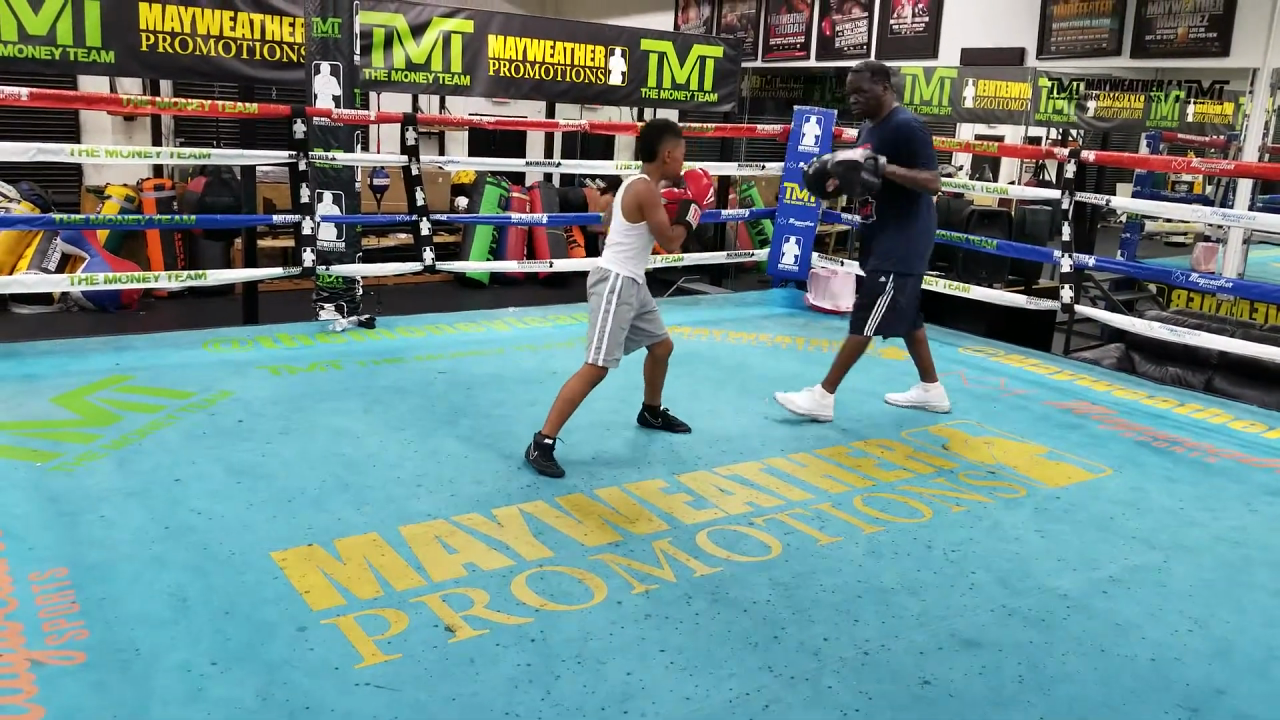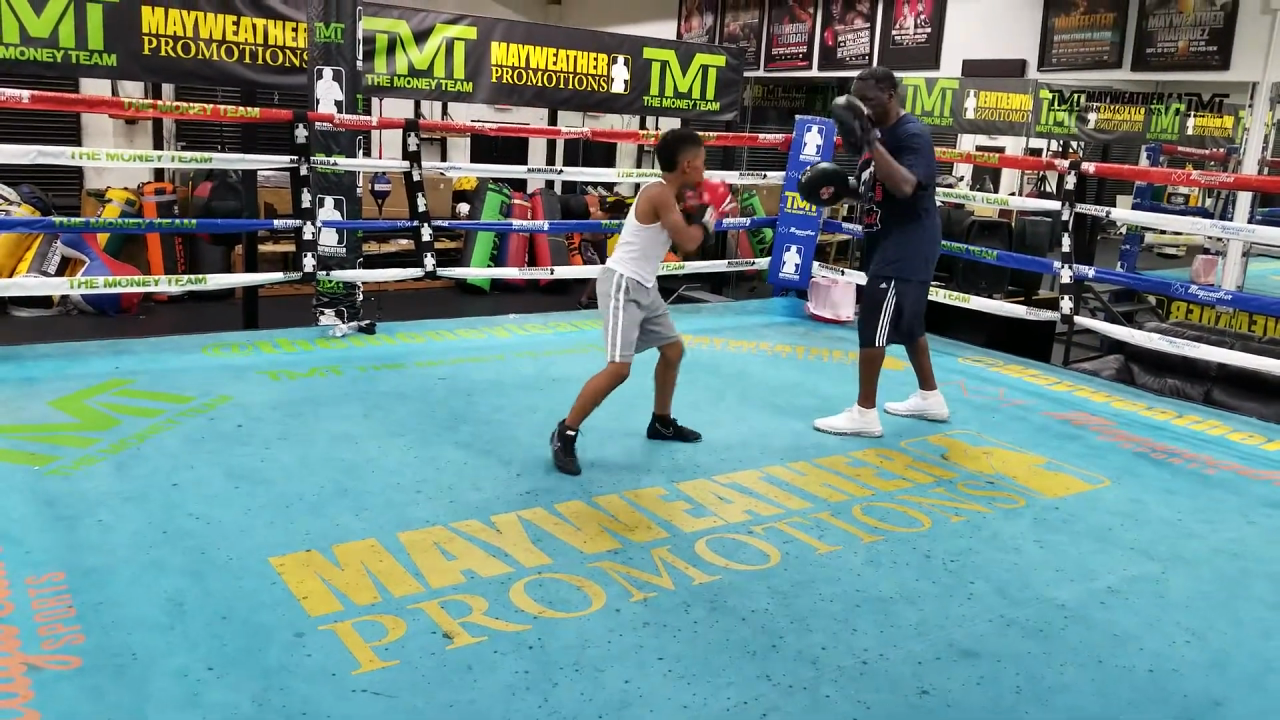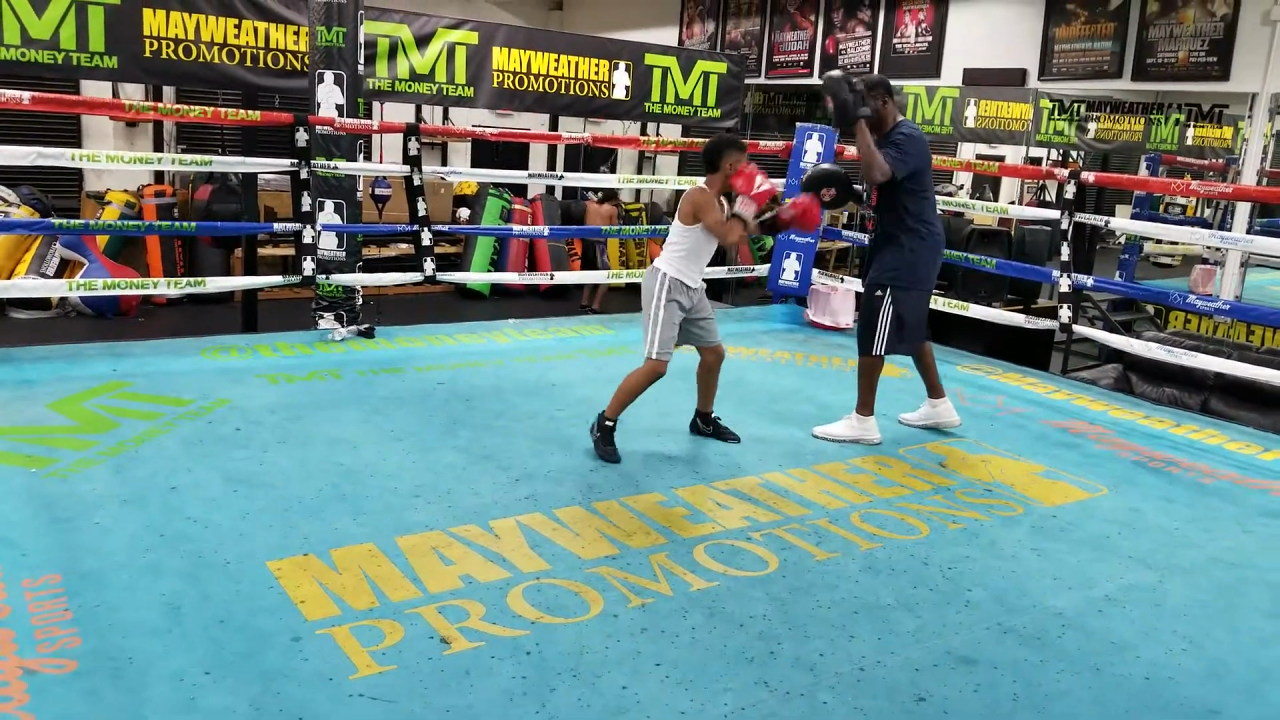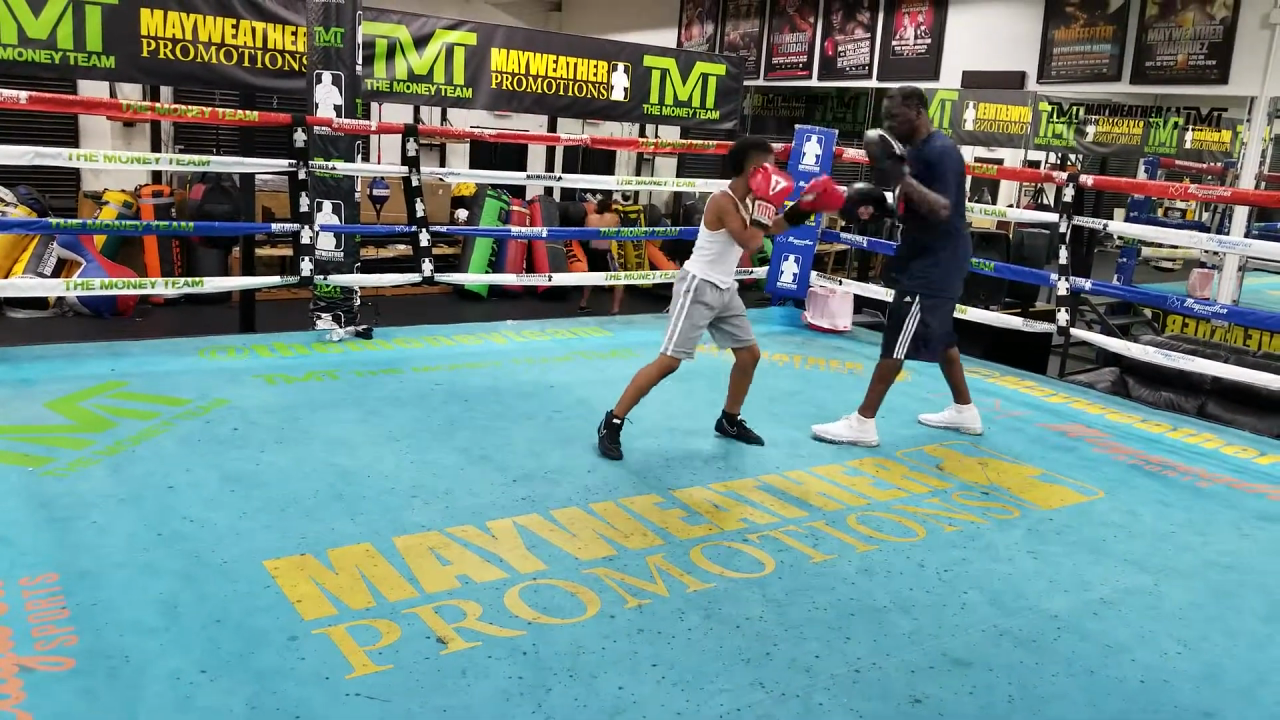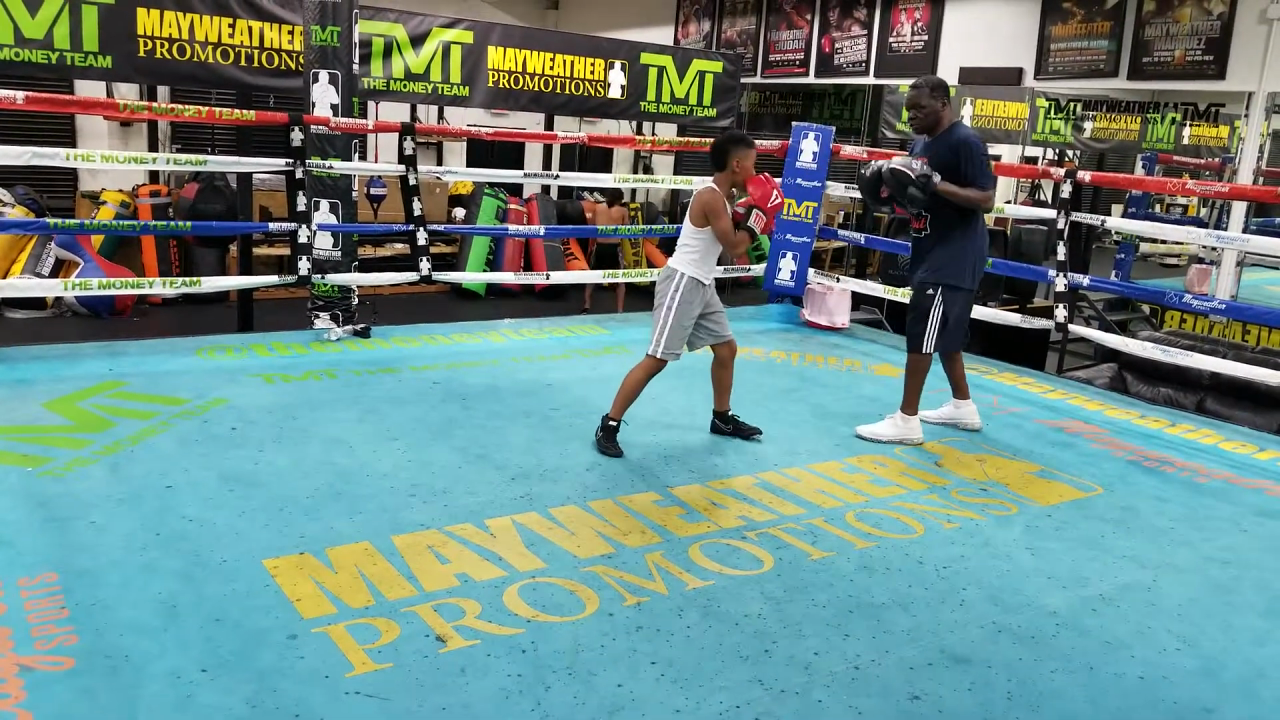
dt=0.4s
person 1, frame 1
left shoulder: (907, 126)
right shoulder: (869, 128)
left elbow: (932, 182)
right elbow: (865, 180)
left wrist: (881, 167)
right wrist: (838, 181)
left hip: (905, 235)
right hip: (885, 234)
left knee: (867, 316)
right knee: (905, 312)
left ankle: (823, 395)
right ankle: (931, 389)
person 1, frame 2
left shoulder: (912, 134)
right shoulder: (878, 132)
left elbow: (904, 186)
left wrist: (870, 142)
left hip: (908, 243)
right hip: (890, 241)
left knee: (873, 322)
right knee: (907, 320)
left ankle: (864, 413)
right ankle: (929, 397)
person 1, frame 3
left shoulder: (906, 138)
right shoulder: (886, 136)
left elbow: (876, 174)
right elbow: (880, 187)
left wrist: (857, 120)
left hip: (908, 250)
right hip: (899, 248)
left knee: (875, 333)
right knee: (910, 329)
left ankle: (863, 421)
right ankle: (939, 406)
person 1, frame 4
left shoulder: (940, 152)
right shoulder: (913, 150)
left elbow: (942, 210)
left wrist: (903, 178)
left hip: (938, 259)
right hip: (928, 258)
left knee: (897, 339)
right knee: (938, 334)
left ankle: (862, 422)
right ankle: (964, 410)
person 1, frame 5
left shoulder: (966, 142)
right shoulder: (921, 143)
left elbow: (985, 201)
left wrist: (935, 184)
right wrist: (894, 184)
left hip: (956, 254)
right hip: (931, 251)
left knee: (921, 332)
right knee: (946, 330)
left ankle: (906, 420)
right ankle: (962, 407)
person 2, frame 1
left shoulder: (636, 184)
right shoulder: (646, 190)
left elbow: (613, 222)
right elbow: (670, 243)
left wrist: (667, 207)
right wrist: (693, 206)
left hip: (631, 281)
right hip: (615, 282)
left knee: (662, 346)
right knee: (596, 367)
left ankle: (652, 412)
right ankle: (542, 444)
person 2, frame 2
left shoulder: (662, 192)
right shoulder: (660, 194)
right elbow: (687, 243)
left wrist: (692, 215)
right wrist: (710, 212)
left hip: (643, 285)
right hip: (623, 283)
left knee: (674, 350)
right knee: (618, 368)
left ankle: (661, 422)
right ankle: (566, 433)
person 2, frame 3
left shoulder: (717, 197)
right shoulder: (700, 196)
left elbow: (745, 231)
right elbow: (729, 238)
left wrist: (783, 218)
right wrist: (747, 199)
left hip: (691, 287)
right hip: (667, 283)
left knee: (714, 354)
right knee: (656, 366)
left ankle: (704, 418)
right ankle: (605, 424)
person 2, frame 4
left shoulder: (747, 198)
right shoulder: (723, 201)
left elbow: (772, 227)
right elbow: (751, 243)
left wrist: (807, 205)
right wrist: (768, 203)
left hip: (724, 289)
right hip: (699, 286)
left knee: (749, 354)
right knee: (668, 360)
left ankle: (730, 420)
right ankle: (612, 424)
person 2, frame 5
left shoulder: (720, 195)
right shoulder: (710, 197)
left elbow: (727, 235)
right elbow: (734, 247)
left wrist: (744, 214)
right wrist: (760, 211)
left hip: (702, 284)
right hip: (682, 283)
left knee: (727, 349)
right knee: (656, 359)
left ankle: (722, 418)
right ankle: (608, 426)
